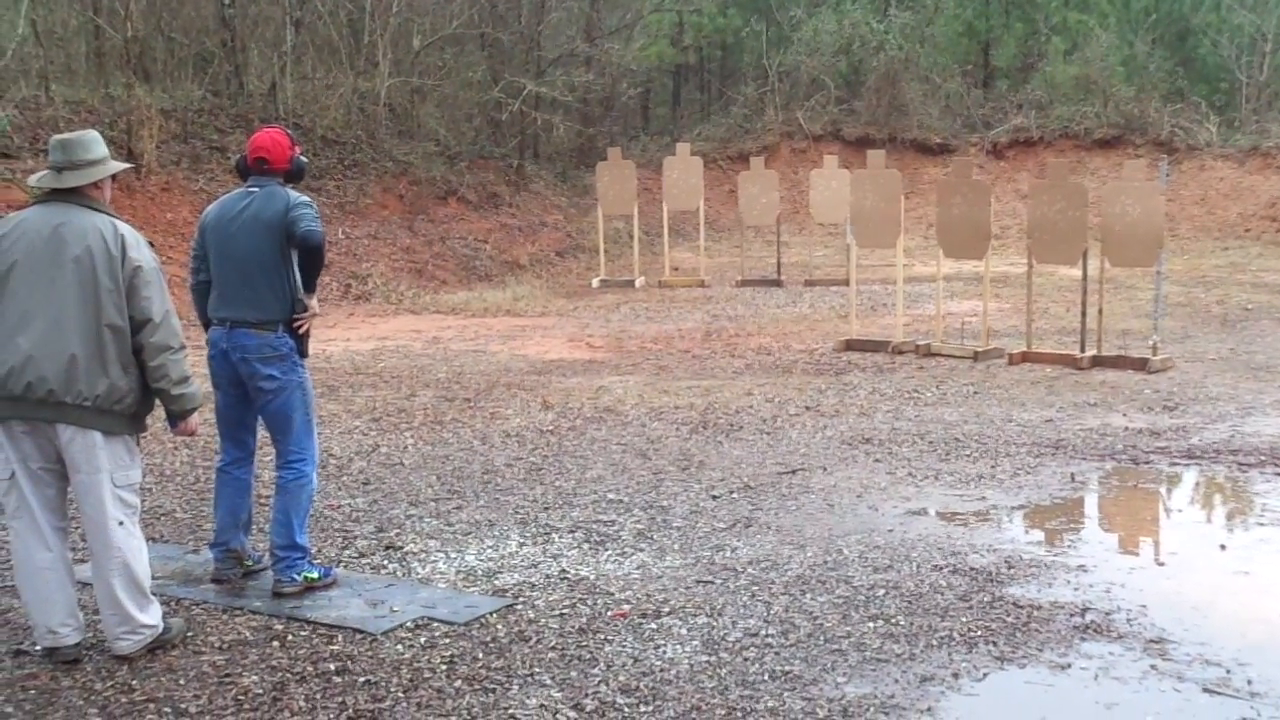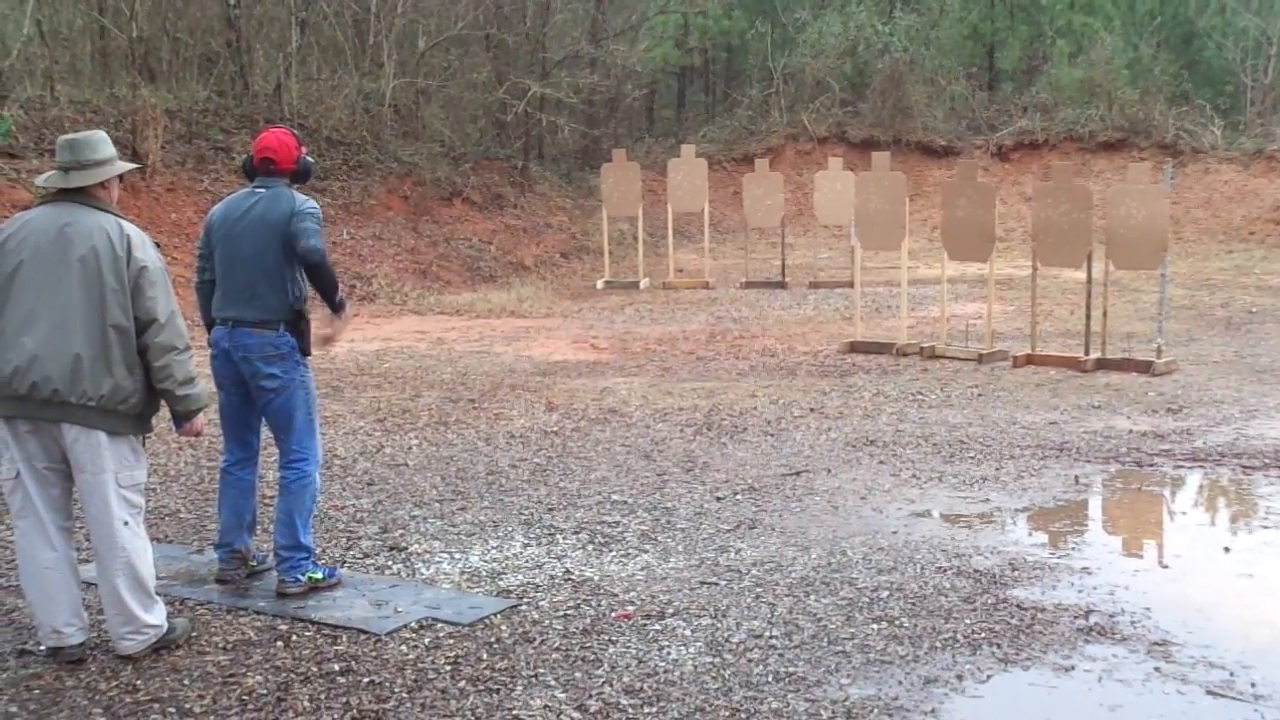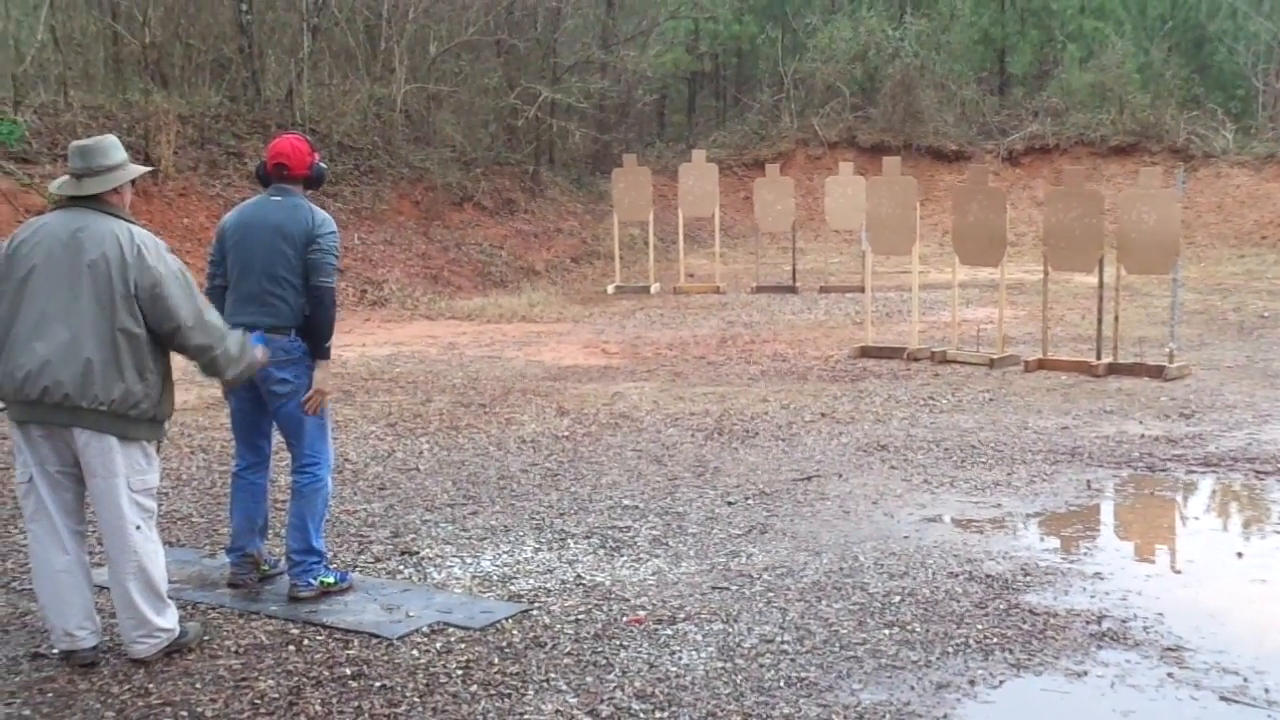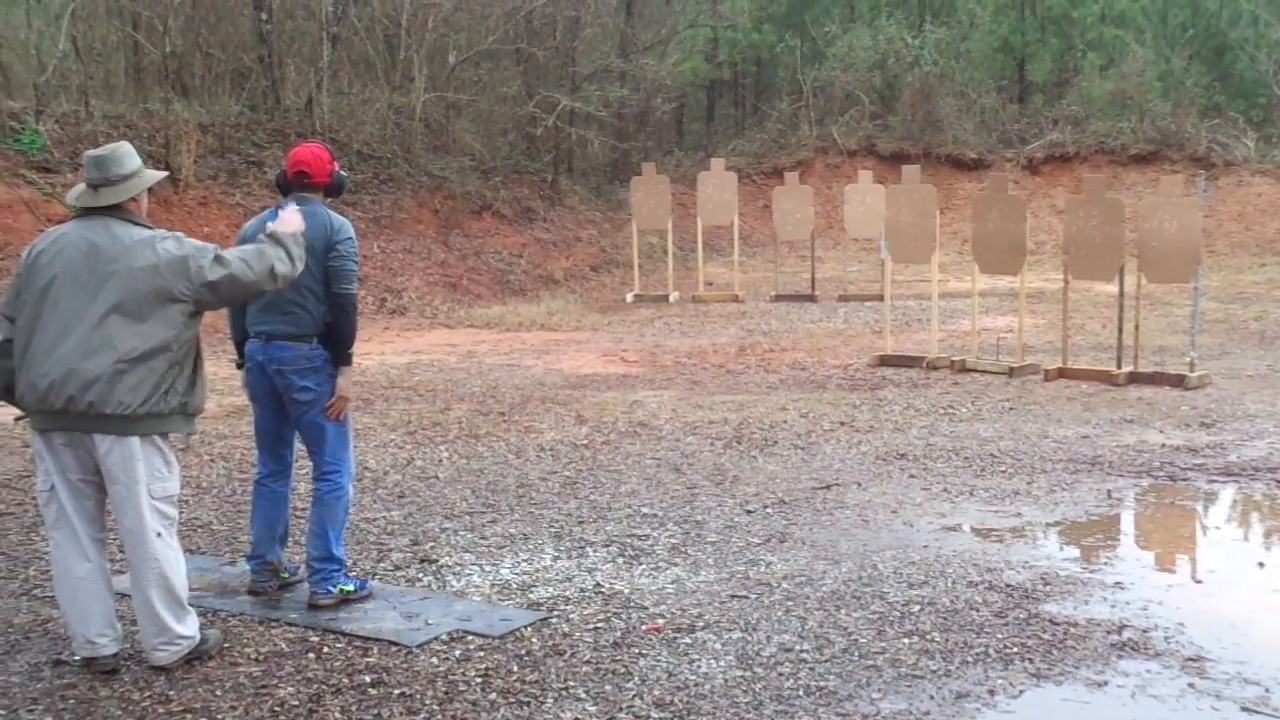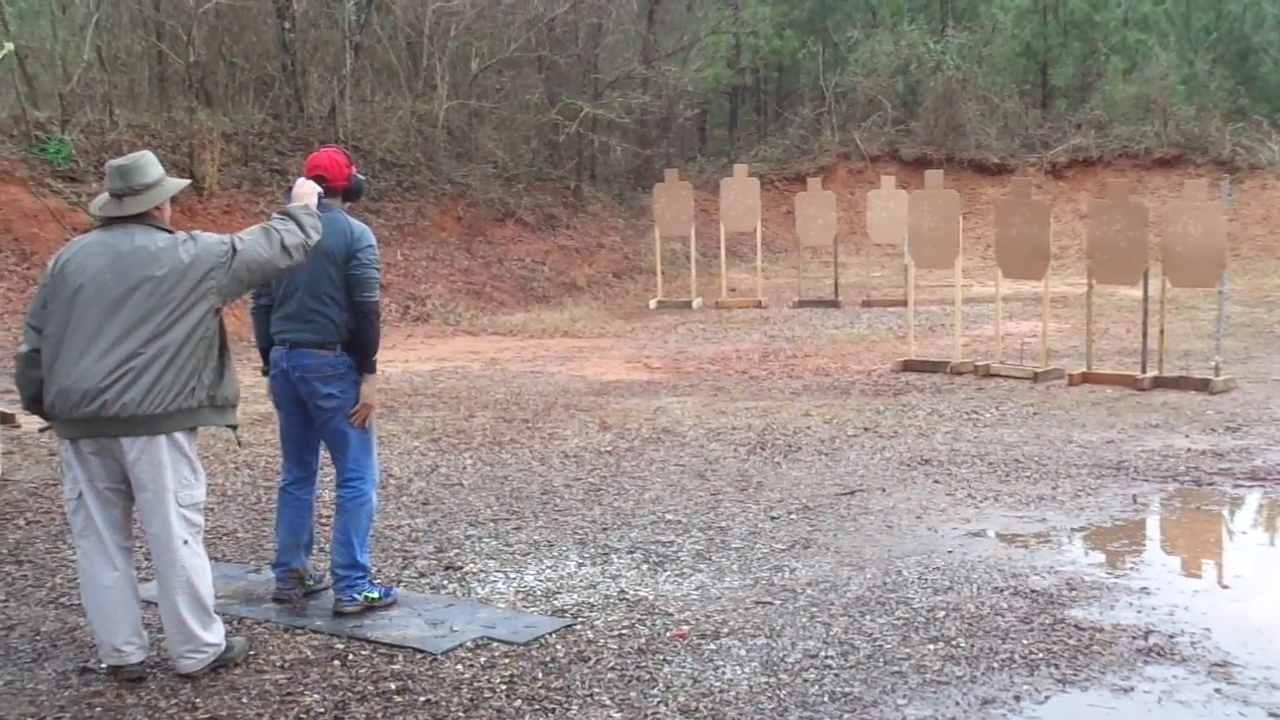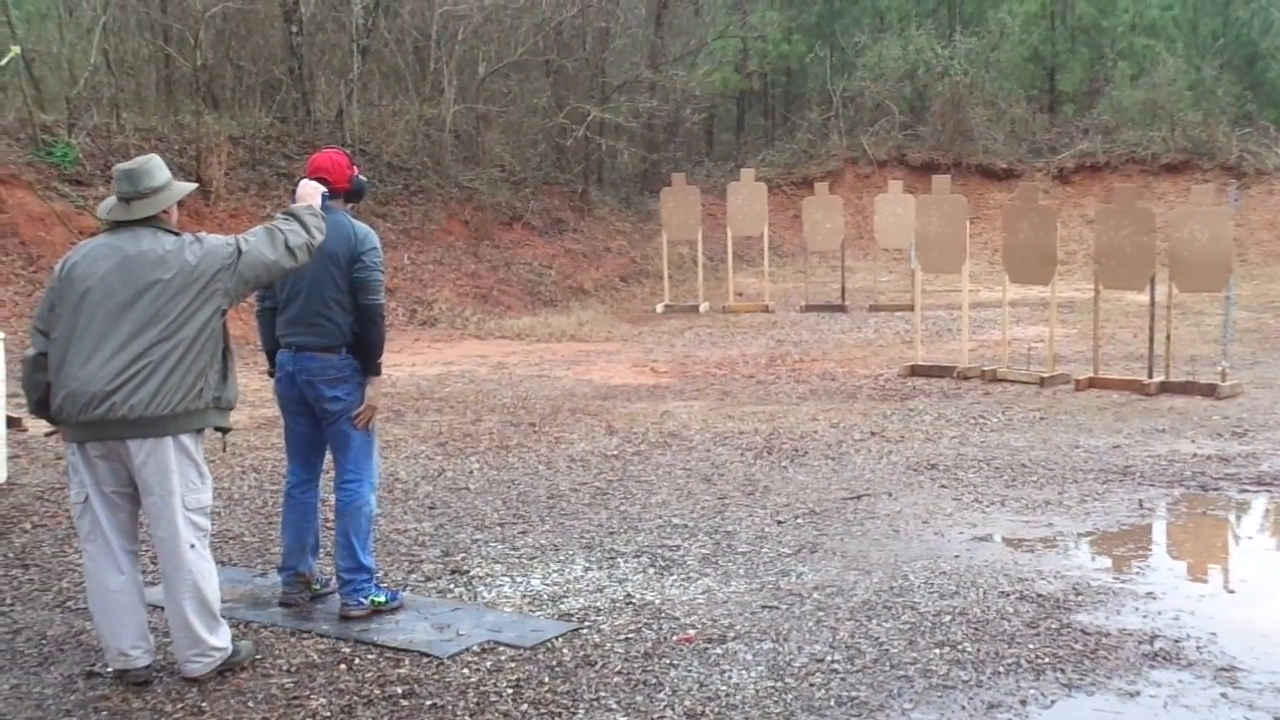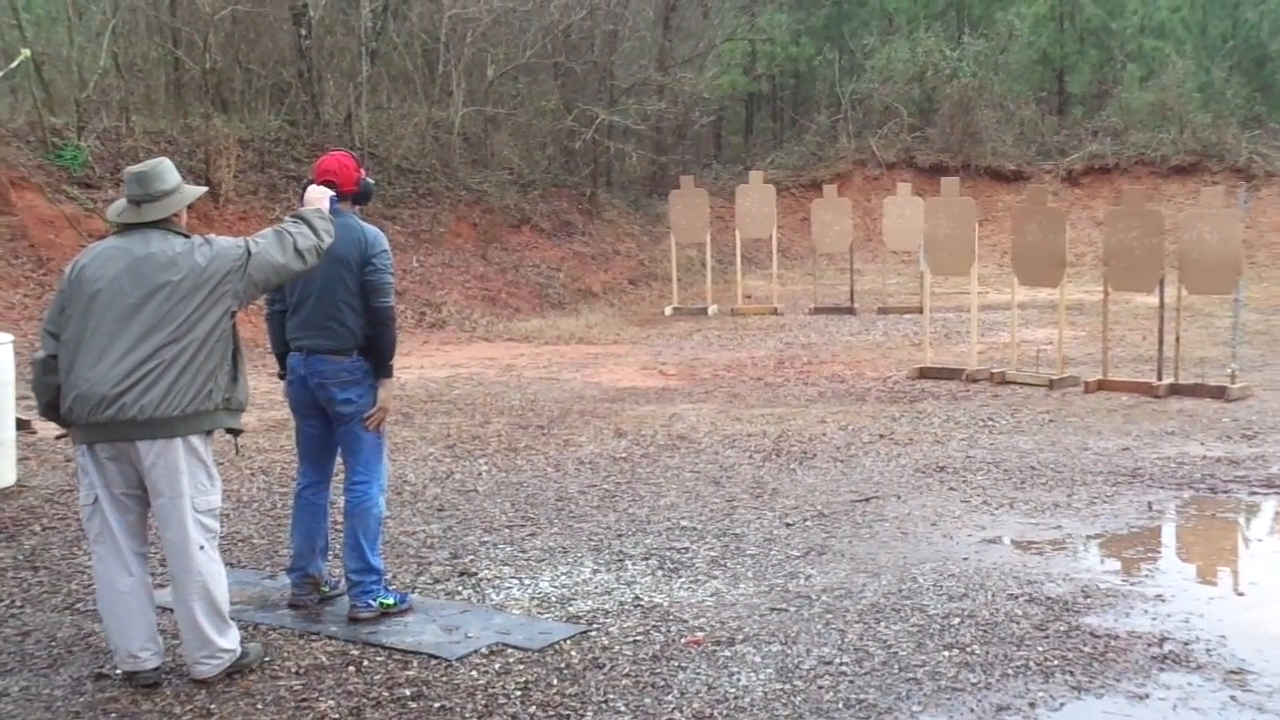
dt=0.4s
person 1, frame 1
right shoulder: (119, 239)
right elbow: (157, 332)
right wrist: (181, 402)
right hip: (92, 400)
right knee: (111, 519)
left ankle: (57, 635)
right ankle: (134, 630)
person 1, frame 2
right shoulder: (126, 239)
right elbow: (162, 334)
right wrist: (186, 403)
right hip: (97, 400)
right knee: (117, 519)
left ankle: (62, 635)
right ankle: (139, 630)
person 1, frame 3
right shoulder: (137, 246)
right elbow: (191, 325)
right wrist: (245, 359)
right hip: (109, 405)
left knee: (52, 524)
right knee: (128, 524)
left ankle: (74, 638)
right ankle: (151, 634)
person 1, frame 4
left shoulder: (44, 248)
right shoulder: (162, 253)
right elbow: (248, 271)
right wrist: (285, 238)
left hip: (55, 411)
right hip: (127, 412)
left knee: (73, 531)
right knee: (149, 529)
left ankle: (95, 645)
right ankle: (172, 641)
person 1, frame 5
left shoulder: (69, 257)
right shoulder: (189, 257)
left elbow: (34, 342)
right elbow: (273, 248)
left wrist: (46, 406)
right wrist: (302, 208)
left hip: (81, 421)
right hip: (152, 420)
left knee: (99, 539)
right knee: (175, 536)
left ankle: (121, 653)
right ankle: (197, 649)
person 1, frame 6
left shoulder: (77, 260)
right shoulder: (197, 259)
left elbow: (42, 345)
right elbow: (279, 247)
left wrist: (52, 410)
right wrist: (306, 208)
left hip: (88, 423)
right hip: (159, 423)
left knee: (106, 542)
right knee: (182, 539)
left ankle: (128, 657)
right ankle: (204, 653)
person 1, frame 7
left shoulder: (87, 262)
right shoulder: (206, 260)
left elbow: (52, 347)
right elbow: (287, 249)
left wrist: (61, 411)
right wrist: (314, 212)
left hip: (98, 425)
right hip: (169, 424)
left knee: (115, 544)
right knee: (191, 541)
left ankle: (137, 658)
right ankle: (213, 655)
person 2, frame 1
left shoulder: (214, 212)
right shoulder: (291, 202)
left elbow: (200, 283)
right elbow: (312, 240)
right wrist: (308, 293)
left hip: (223, 342)
right hip: (271, 344)
left knee: (234, 455)
right knee: (297, 457)
left ankle: (228, 556)
right ankle: (291, 568)
person 2, frame 2
left shoulder: (219, 212)
right shoulder: (297, 206)
left elbow: (204, 283)
right elbow: (313, 255)
right wrist: (336, 305)
left hip: (225, 341)
right hip: (274, 343)
left knee: (238, 454)
right knee: (299, 457)
left ankle: (233, 556)
right ankle: (295, 568)
person 2, frame 3
left shoulder: (233, 219)
right shoulder: (315, 221)
left elbow: (215, 290)
right elbow: (321, 296)
right wrist: (321, 363)
right hip: (286, 349)
left knee: (249, 459)
right knee: (311, 462)
left ankle: (244, 560)
right ankle: (307, 572)
person 2, frame 4
left shoulder: (254, 228)
right shoulder: (335, 227)
left elbow: (237, 300)
right elbow: (343, 302)
left wrist: (246, 358)
right wrist: (344, 367)
left hip: (260, 355)
right hip: (308, 357)
left knee: (271, 466)
right knee: (333, 470)
left ankle: (265, 568)
right ankle: (327, 580)
person 2, frame 5
right shoulder: (355, 234)
left elbow: (261, 307)
right elbow: (365, 310)
left wrist: (271, 365)
right wrist: (368, 374)
left hip: (286, 363)
right hip: (332, 365)
left knee: (296, 474)
right knee: (356, 476)
left ankle: (290, 575)
right ankle: (352, 587)
person 2, frame 6
right shoulder: (359, 236)
left elbow: (266, 309)
right elbow: (370, 313)
left wrist: (277, 366)
right wrist: (373, 376)
left hip: (291, 366)
right hip: (338, 367)
left knee: (301, 476)
right knee: (355, 480)
left ankle: (296, 579)
right ankle: (358, 591)
person 2, frame 7
right shoulder: (368, 239)
left elbow: (276, 312)
right elbow: (381, 315)
left wrist: (287, 368)
right wrist: (384, 378)
left hip: (302, 369)
right hip: (350, 370)
left knee: (311, 478)
right knee: (365, 482)
left ankle: (306, 580)
right ankle: (367, 593)
